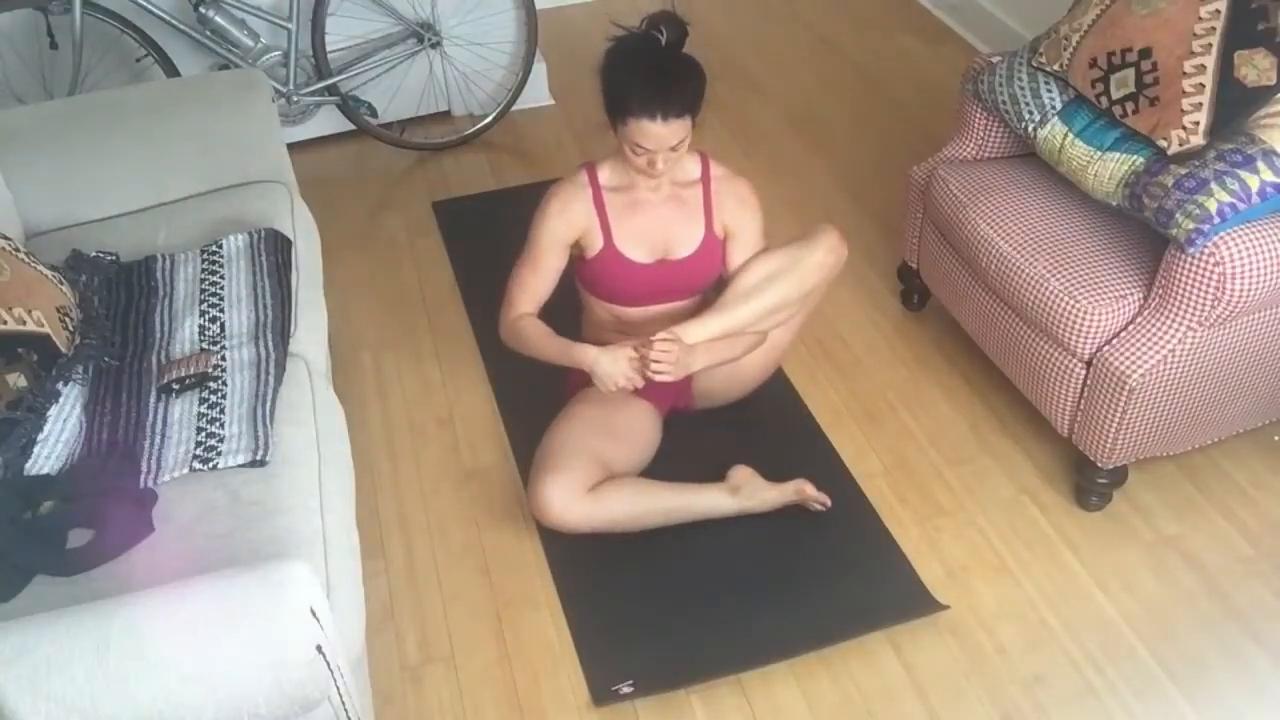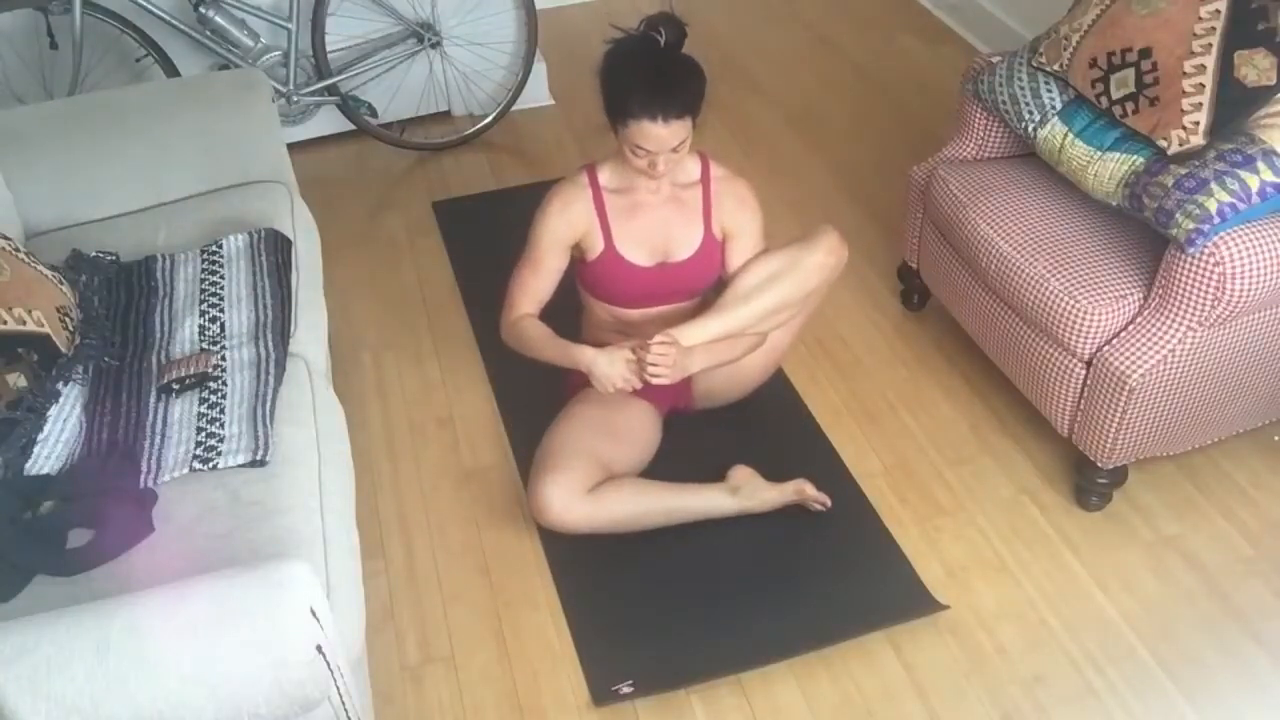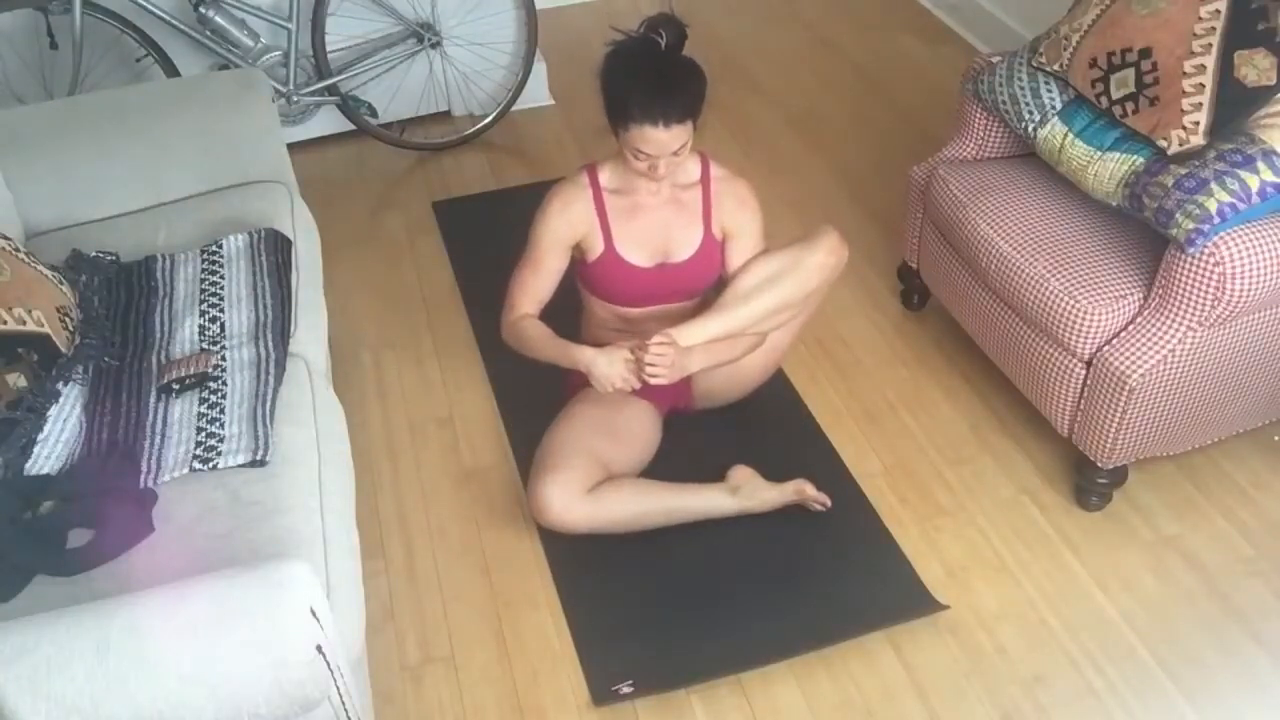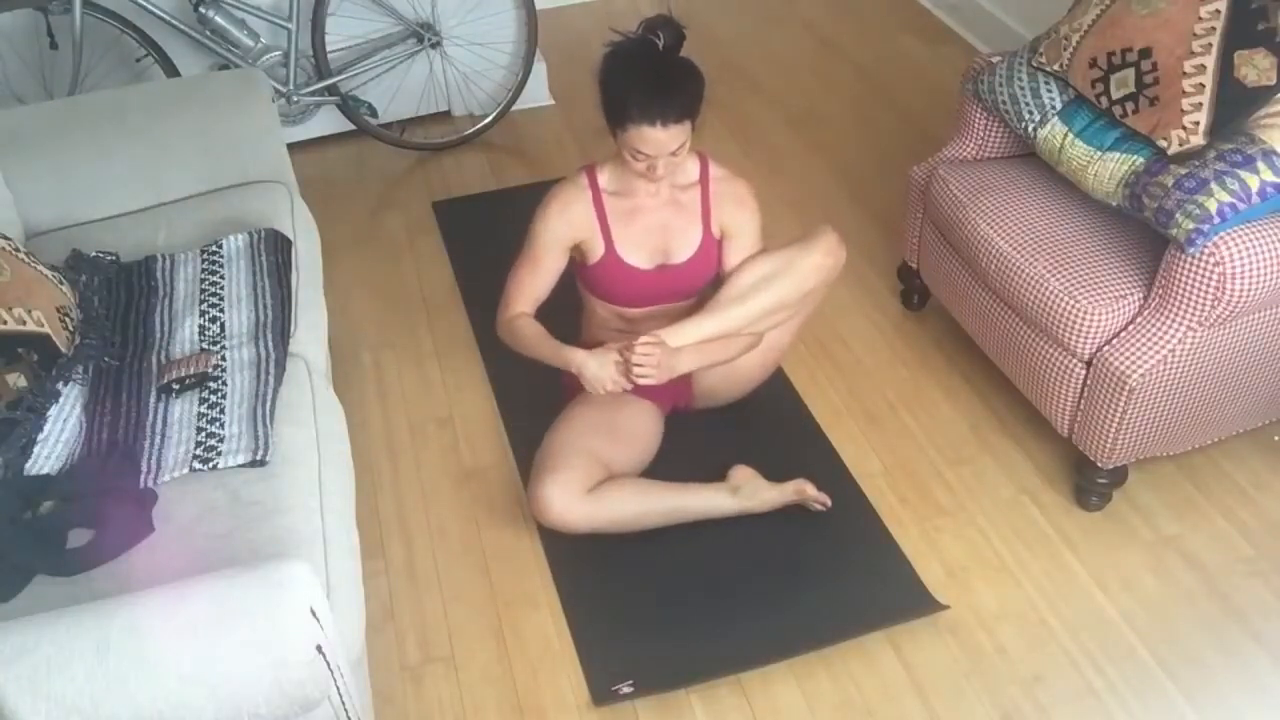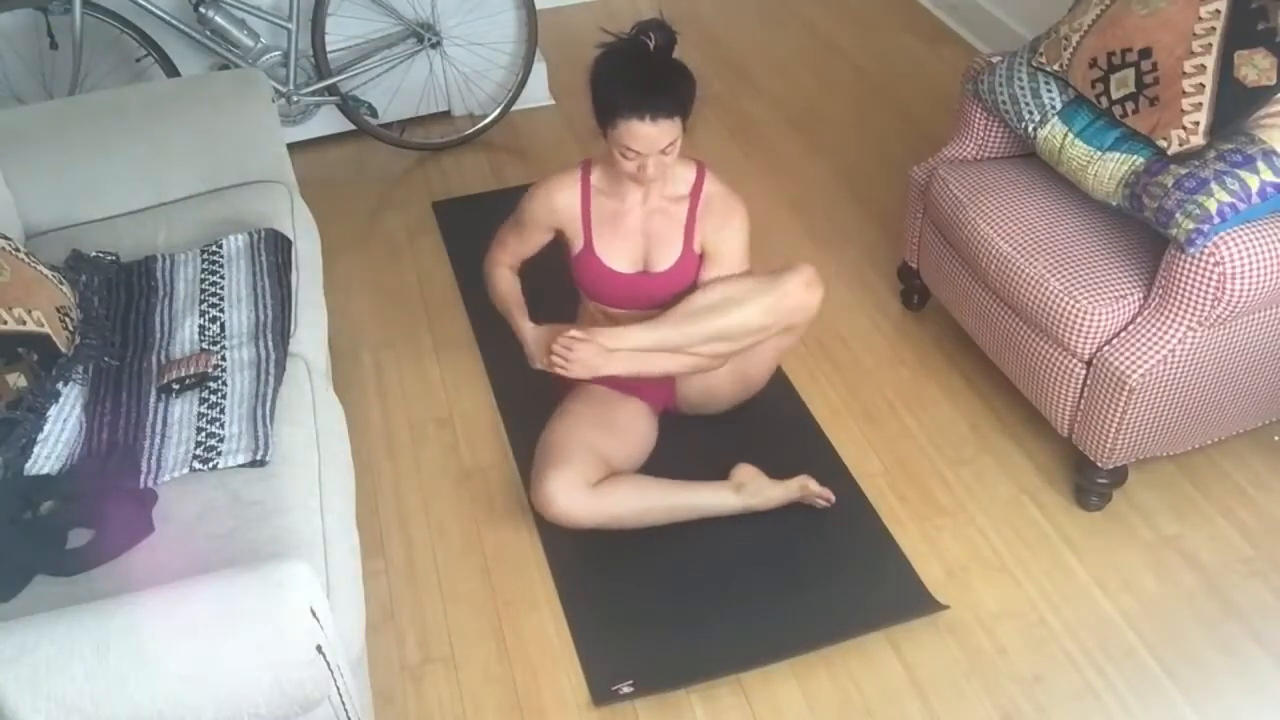
dt=0.4s
person 1, frame 1
left shoulder: (730, 194)
right shoulder: (573, 202)
left elbow: (753, 326)
right elbow: (515, 321)
left wrist: (688, 353)
right wrist: (589, 357)
left hip: (707, 369)
right hip: (619, 383)
left knee: (826, 247)
right knee: (555, 501)
left ankle: (677, 344)
right ankle: (737, 496)
person 1, frame 2
left shoulder: (730, 195)
right shoulder: (573, 204)
left elbow: (751, 325)
right elbow: (516, 320)
left wrist: (686, 354)
right wrist: (587, 357)
left hip: (706, 369)
right hip: (618, 384)
left knee: (826, 248)
right knee: (554, 502)
left ankle: (675, 344)
right ankle: (736, 495)
person 1, frame 3
left shoulder: (729, 195)
right shoulder: (572, 204)
left elbow: (751, 325)
right elbow: (516, 322)
left wrist: (684, 354)
right wrist: (587, 358)
left hip: (706, 370)
right hip: (618, 381)
left knee: (826, 249)
right knee: (554, 503)
left ankle: (676, 342)
right ankle: (736, 496)
person 1, frame 4
left shoulder: (729, 195)
right shoulder: (572, 206)
left elbow: (748, 328)
right elbow: (513, 316)
left wrist: (675, 356)
right wrist: (578, 361)
left hip: (708, 369)
right hip: (621, 385)
left knee: (825, 248)
right knee: (554, 503)
left ankle: (669, 340)
right ankle: (736, 496)
person 1, frame 5
left shoulder: (720, 210)
right shoulder: (561, 197)
left elbow: (717, 347)
right elbow: (499, 263)
left wrist: (606, 350)
right wrist: (527, 331)
left hip: (699, 376)
right hip: (614, 387)
left knee: (802, 289)
right knee: (557, 496)
left ankle: (604, 340)
right ankle: (740, 495)
